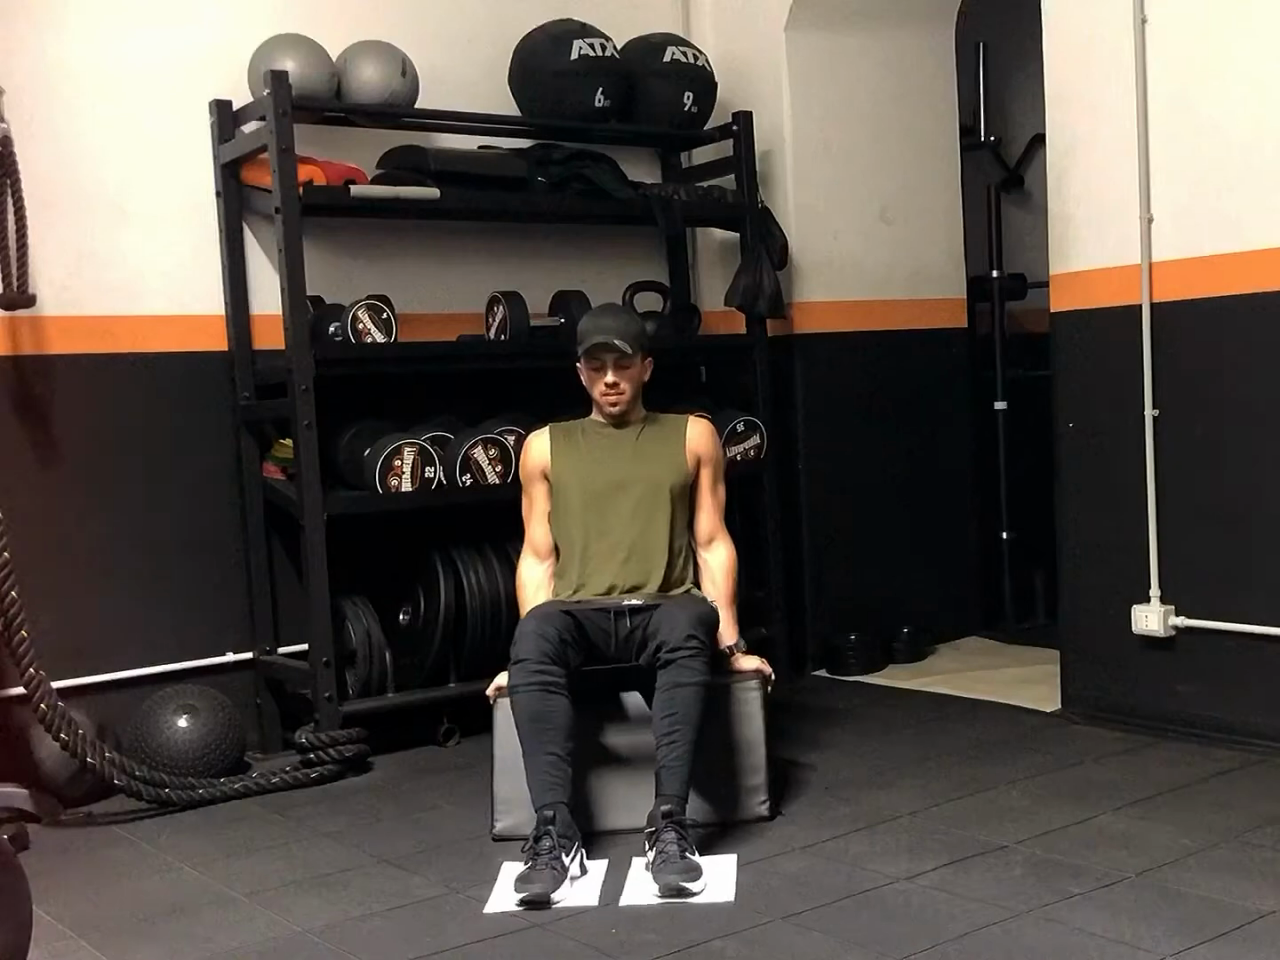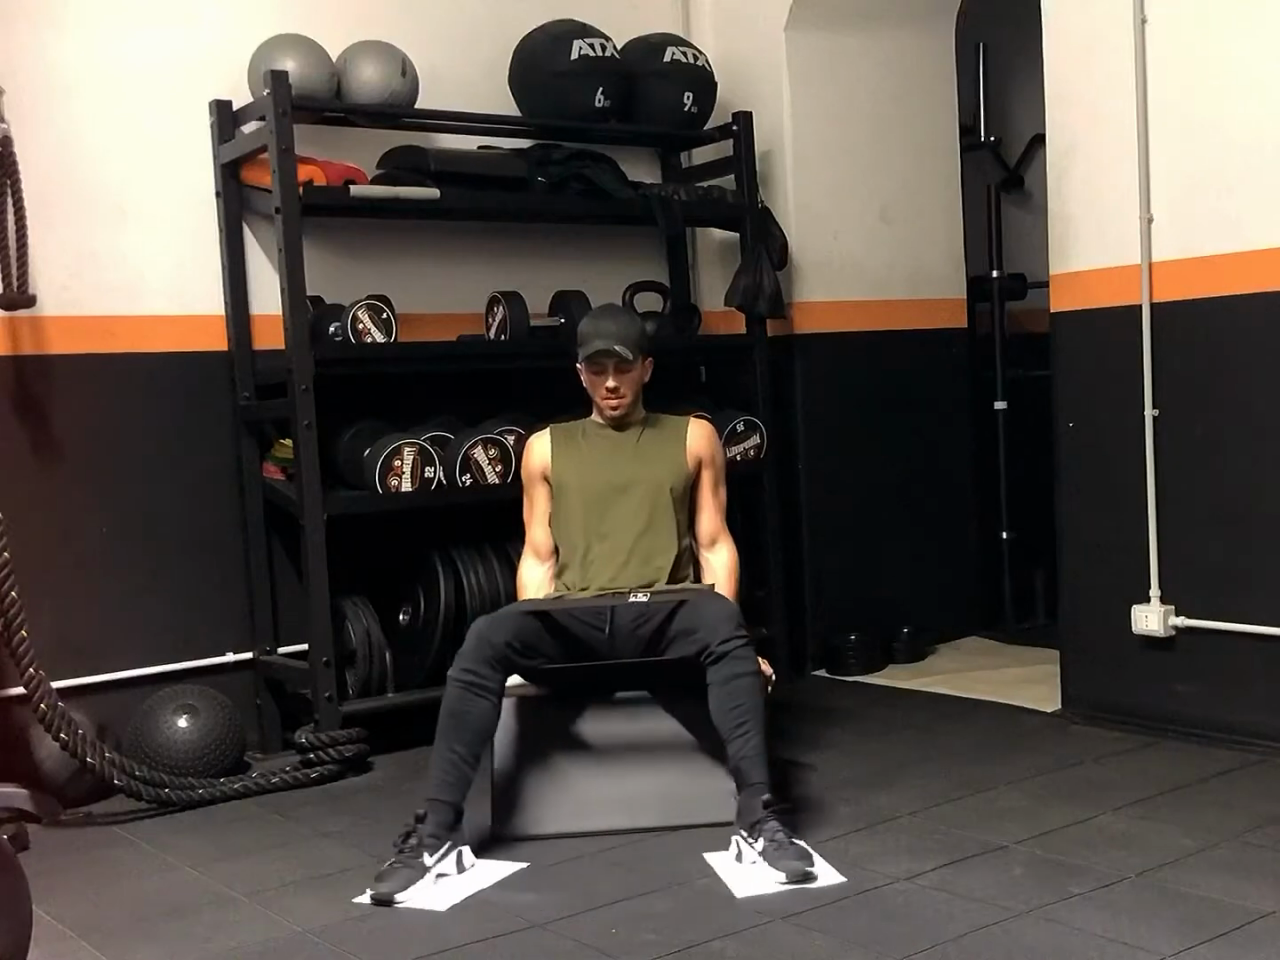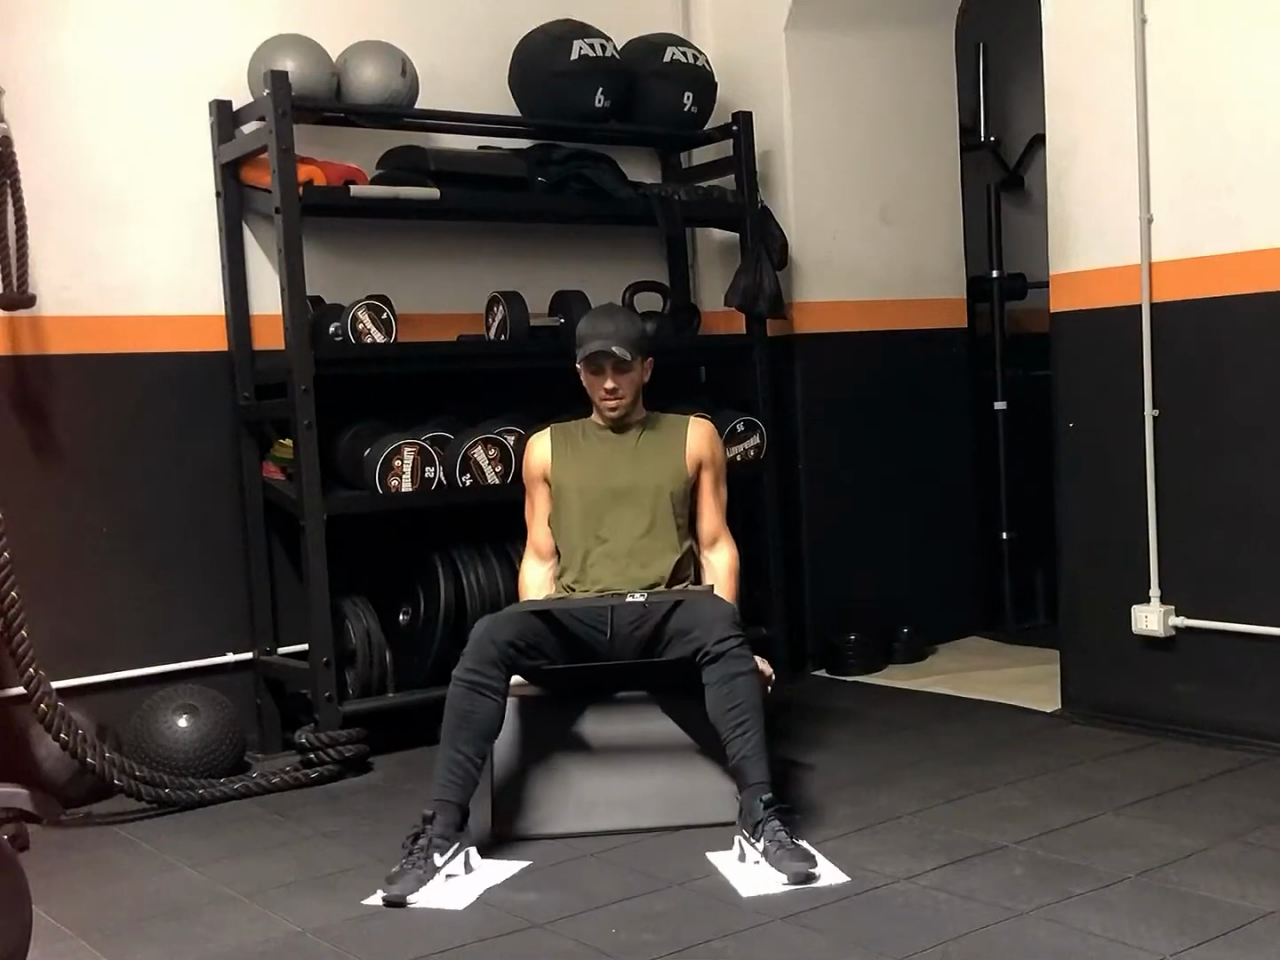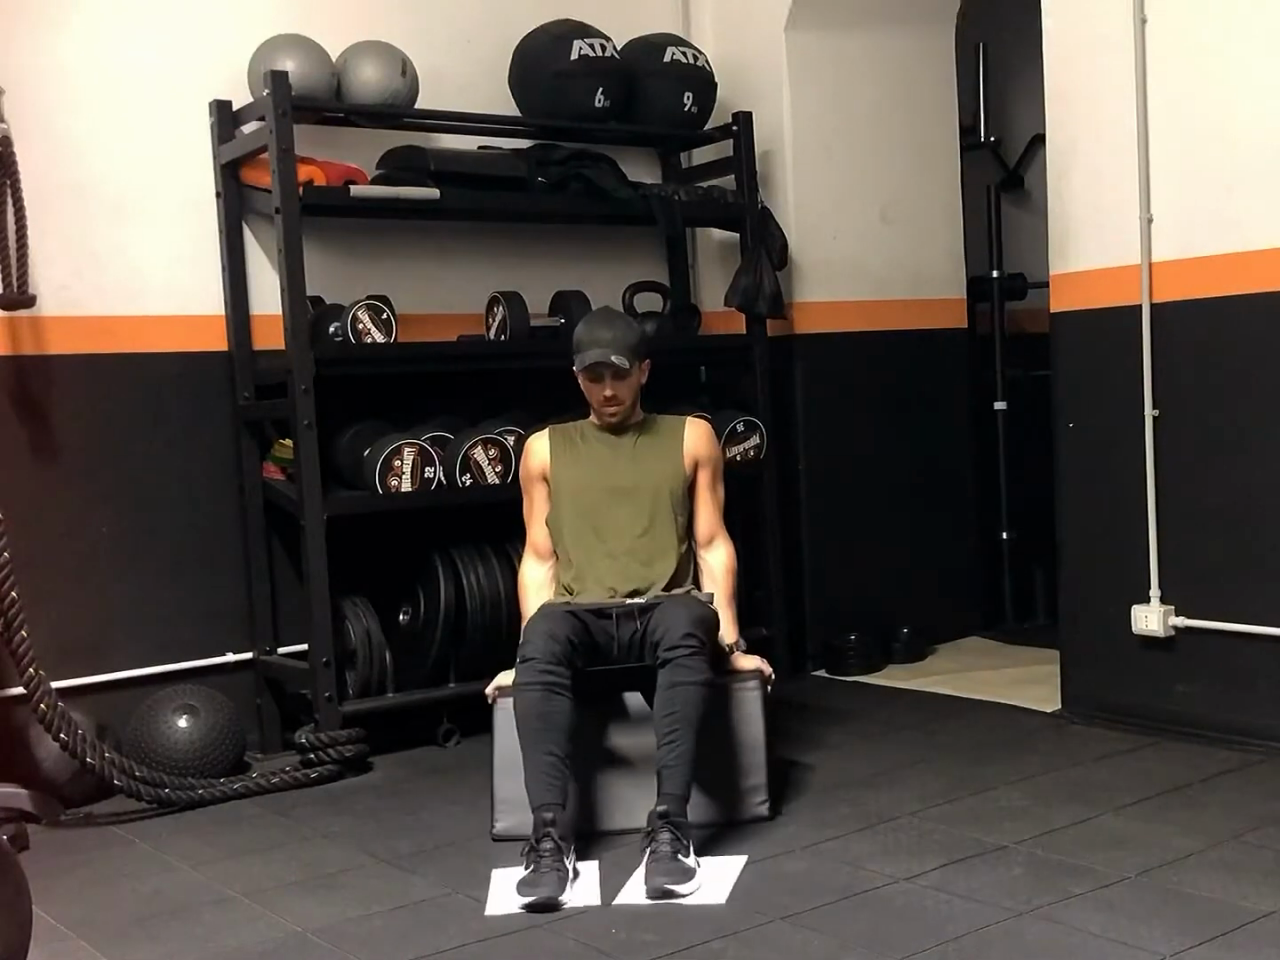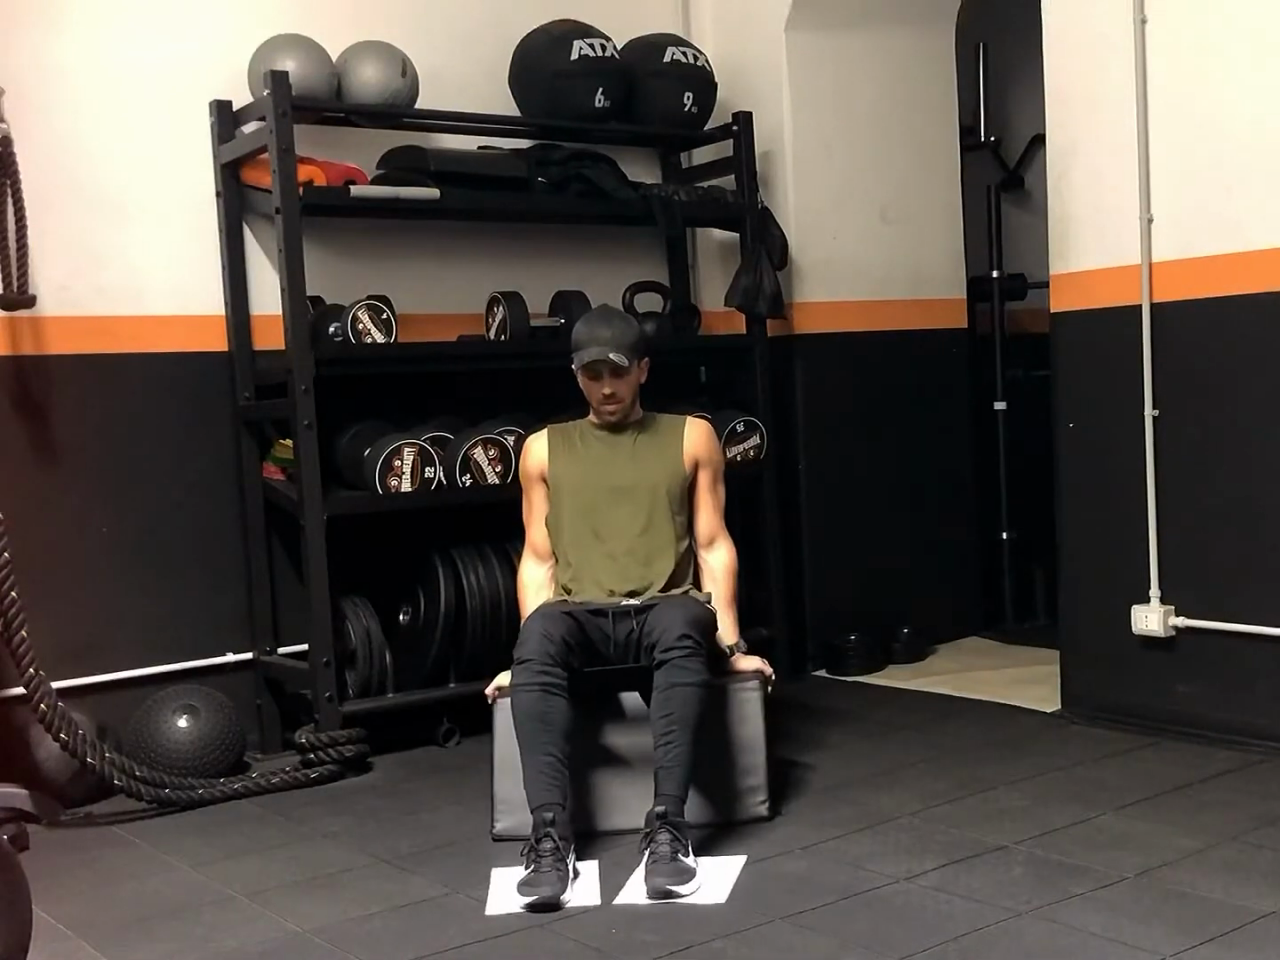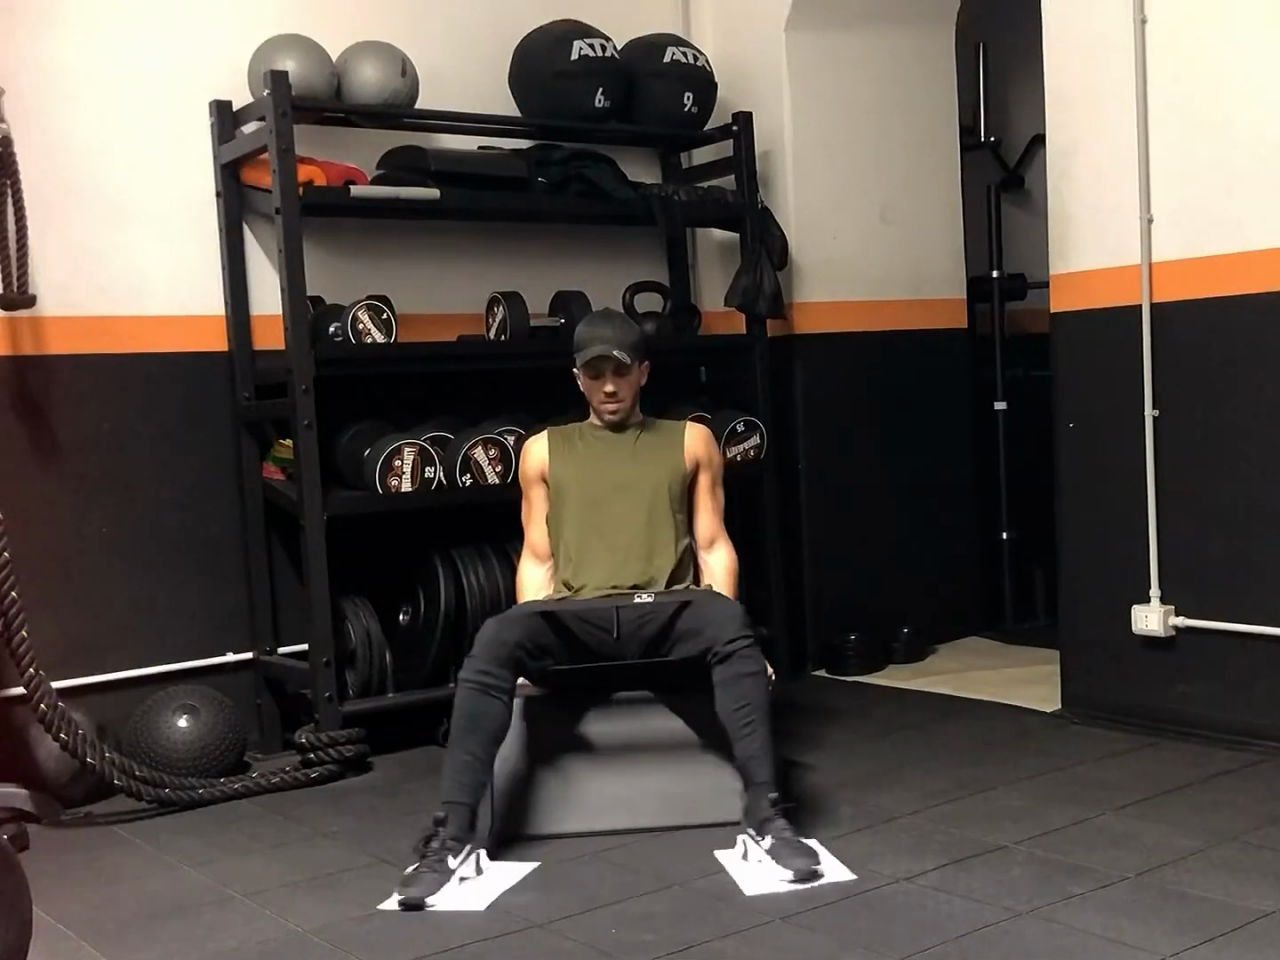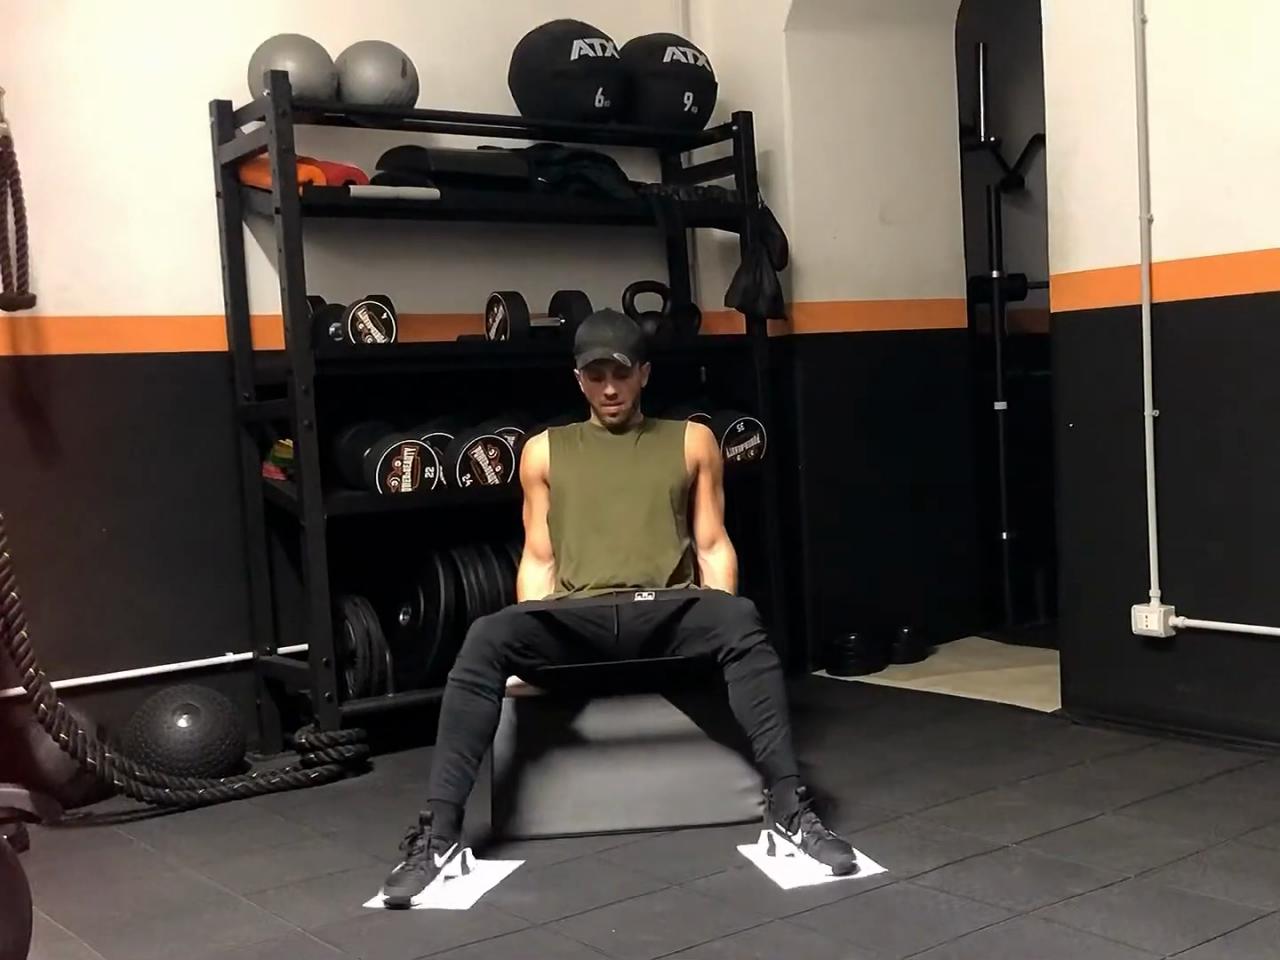
dt=0.5s
person 1, frame 1
left shoulder: (693, 435)
right shoulder: (544, 446)
left elbow: (712, 544)
right elbow: (538, 557)
left wrist: (731, 641)
right wrist: (533, 649)
left hip: (664, 613)
right hip: (581, 617)
left knee: (689, 627)
right knee: (534, 636)
left ankle: (668, 824)
right ankle: (554, 834)
person 1, frame 2
left shoulder: (693, 437)
right shoulder: (546, 448)
left elbow: (714, 545)
right elbow: (538, 557)
left wrist: (731, 637)
right wrist: (525, 646)
left hip: (664, 610)
right hip: (578, 616)
left knee: (722, 622)
right knee: (485, 639)
left ankle: (758, 816)
right ankle: (435, 831)
person 1, frame 3
left shoulder: (694, 436)
right shoulder: (546, 448)
left elbow: (715, 545)
right elbow: (540, 558)
left wrist: (733, 637)
right wrist: (528, 646)
left hip: (665, 610)
right hip: (579, 615)
left knee: (715, 618)
right knee: (488, 638)
left ankle: (760, 812)
right ankle: (440, 830)
person 1, frame 4
left shoulder: (692, 437)
right shoulder: (545, 448)
left elbow: (712, 546)
right elbow: (539, 559)
left wrist: (731, 641)
right wrist: (534, 650)
left hip: (665, 611)
right hip: (584, 617)
left knee: (688, 625)
right knee: (543, 636)
left ankle: (668, 826)
right ankle: (550, 835)
person 1, frame 5
left shoulder: (692, 437)
right shoulder: (543, 448)
left elbow: (713, 546)
right elbow: (539, 560)
left wrist: (731, 644)
right wrist: (532, 650)
left hip: (664, 613)
right hip: (581, 618)
left knee: (683, 631)
right knee: (538, 638)
left ankle: (666, 826)
right ankle: (550, 834)
person 1, frame 6
left shoulder: (691, 440)
right shoulder: (543, 451)
left elbow: (712, 547)
right elbow: (537, 560)
left wrist: (731, 642)
right wrist: (524, 652)
left hip: (664, 612)
right hip: (578, 619)
left knee: (725, 621)
right knee: (495, 639)
left ankle: (764, 814)
right ankle: (452, 833)
person 1, frame 7
left shoulder: (692, 441)
right shoulder: (544, 451)
left elbow: (713, 547)
right elbow: (538, 560)
left wrist: (727, 632)
right wrist: (525, 650)
left hip: (666, 611)
right hip: (578, 616)
left knee: (742, 618)
right knee: (486, 639)
left ankle: (790, 806)
right ankle: (437, 832)
